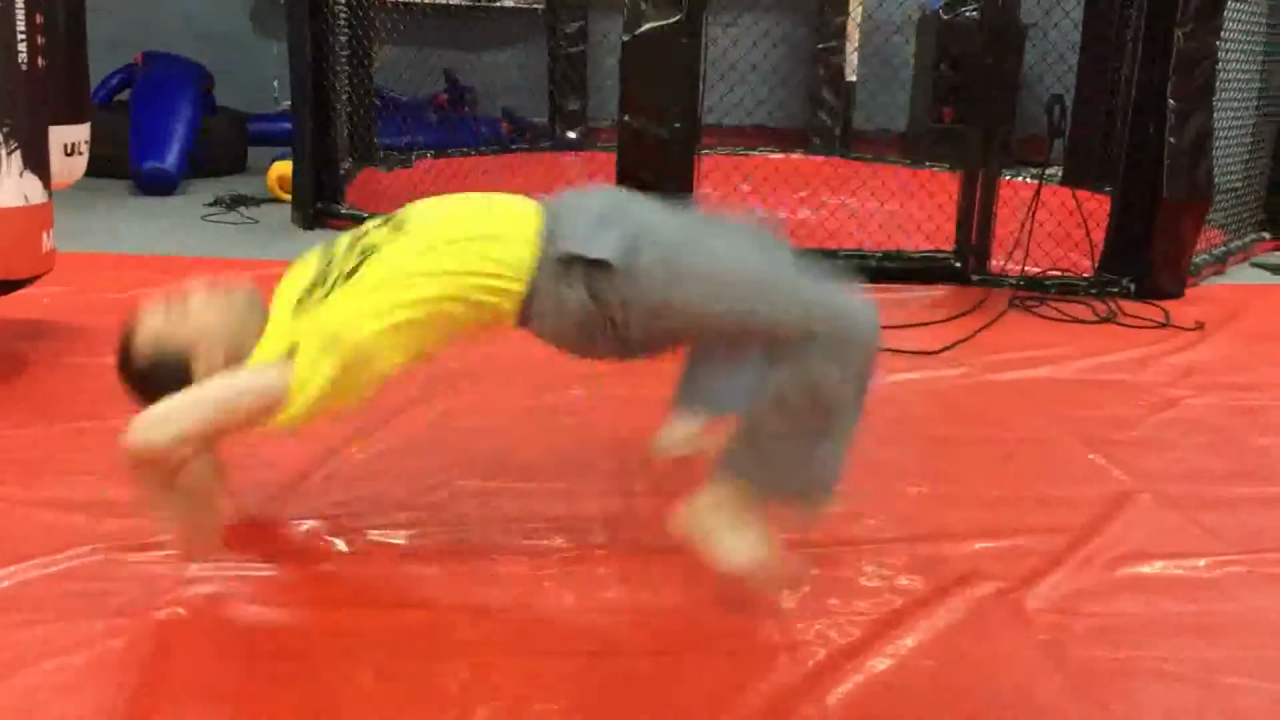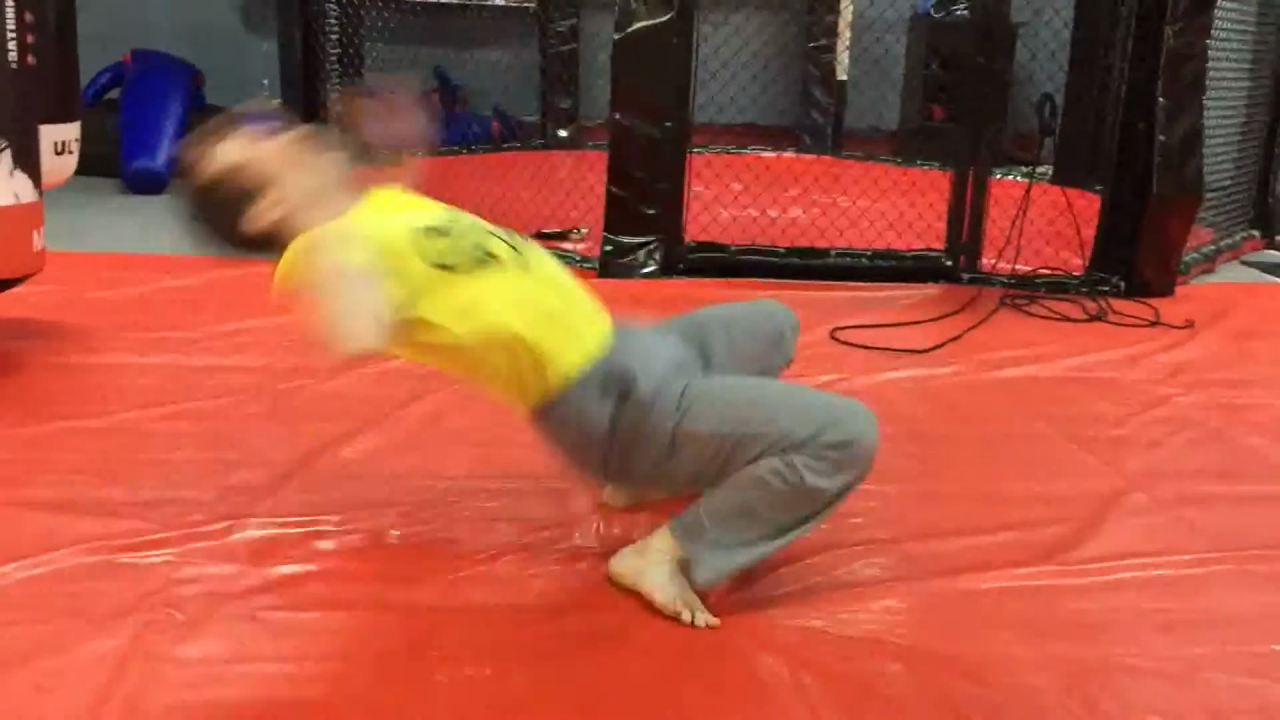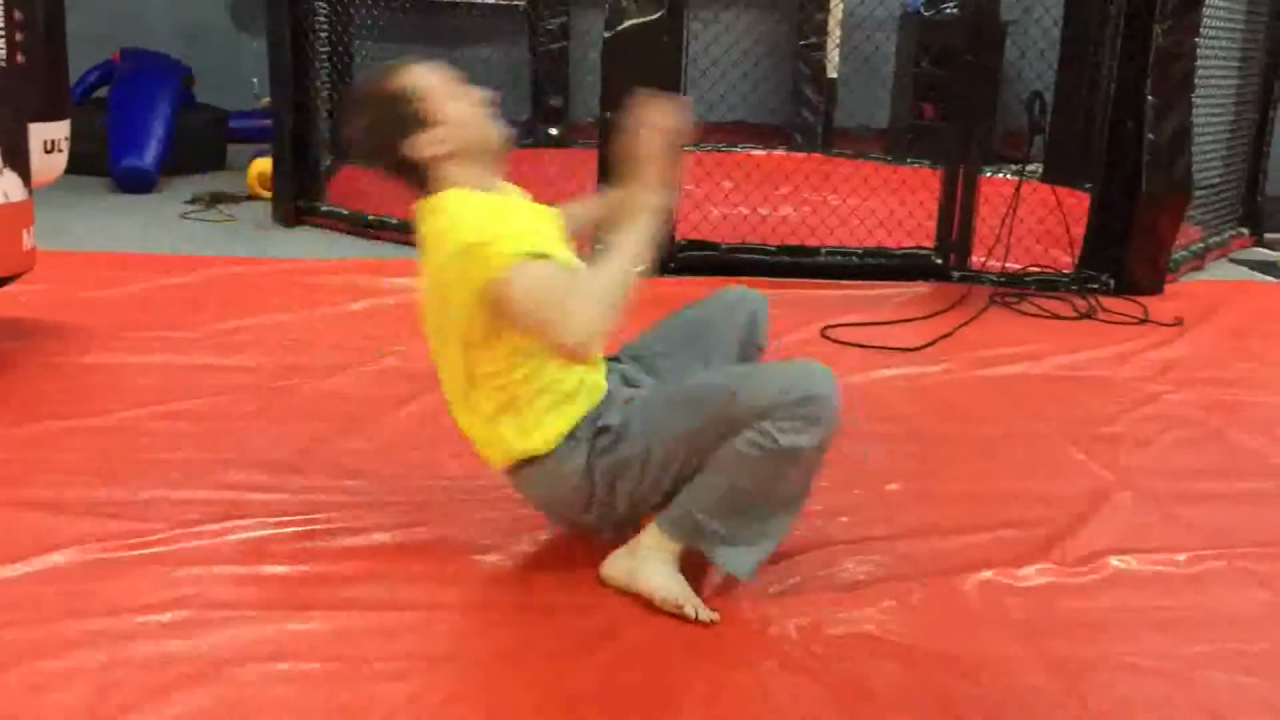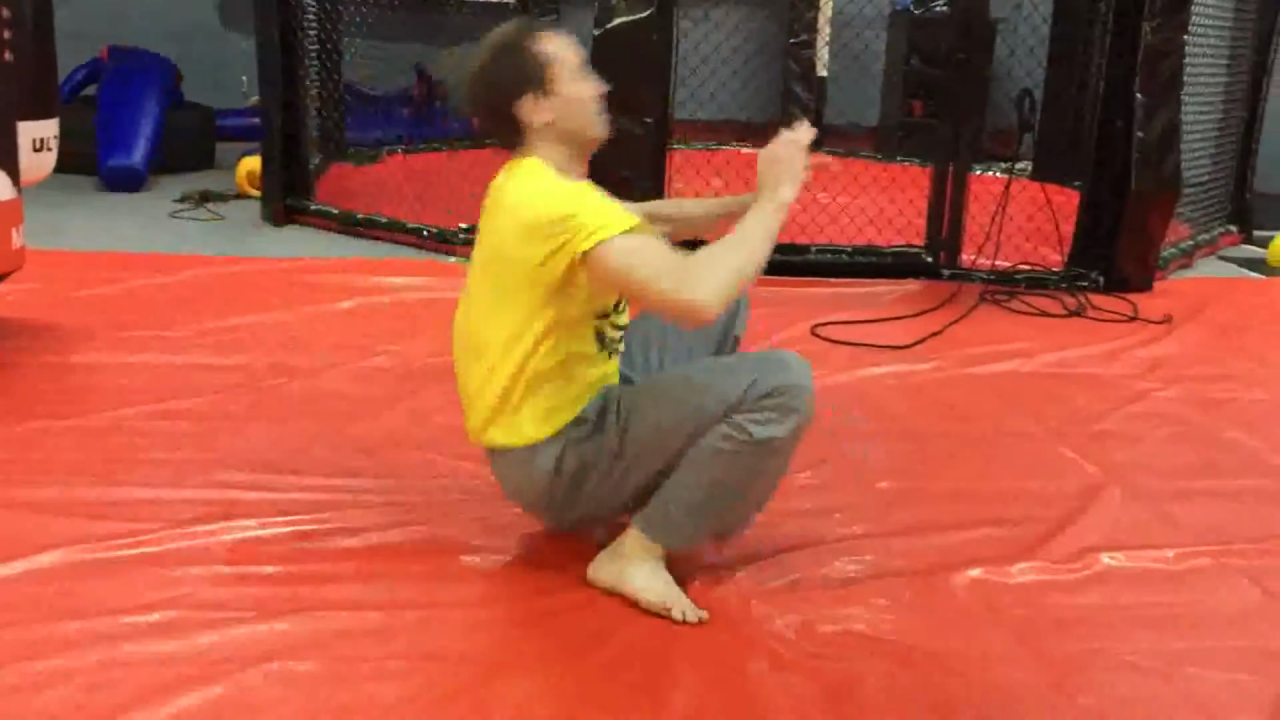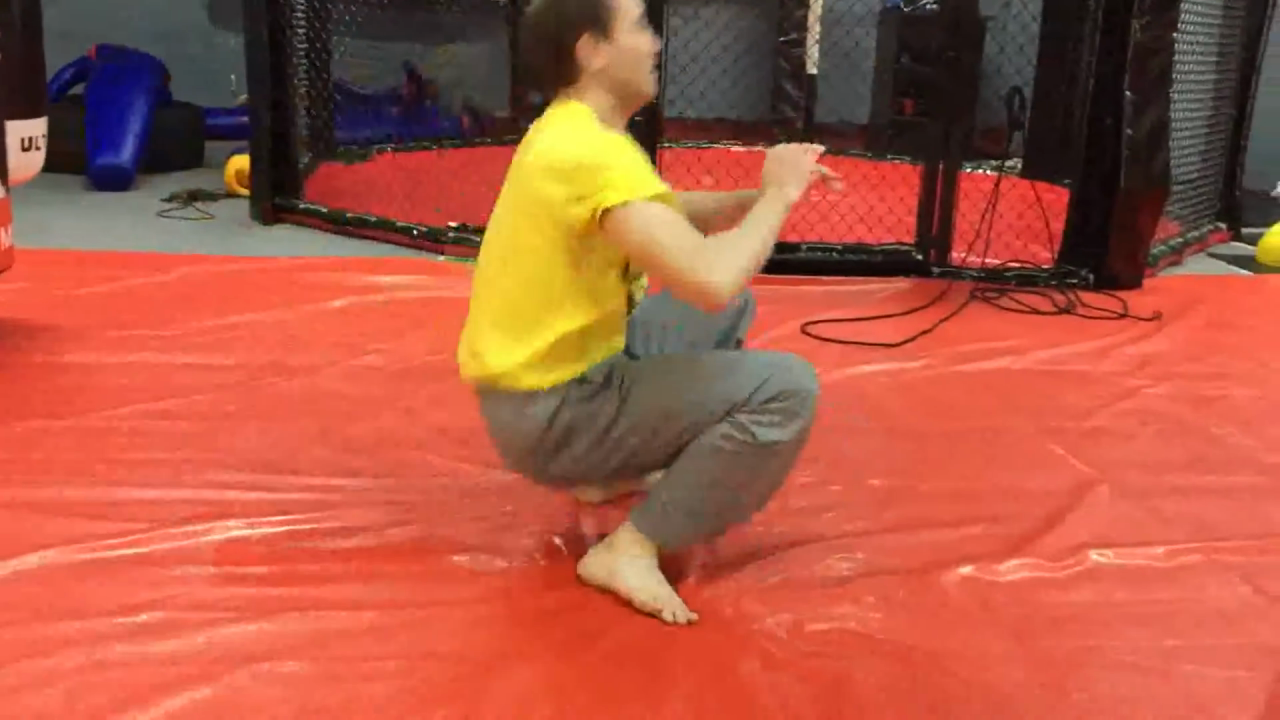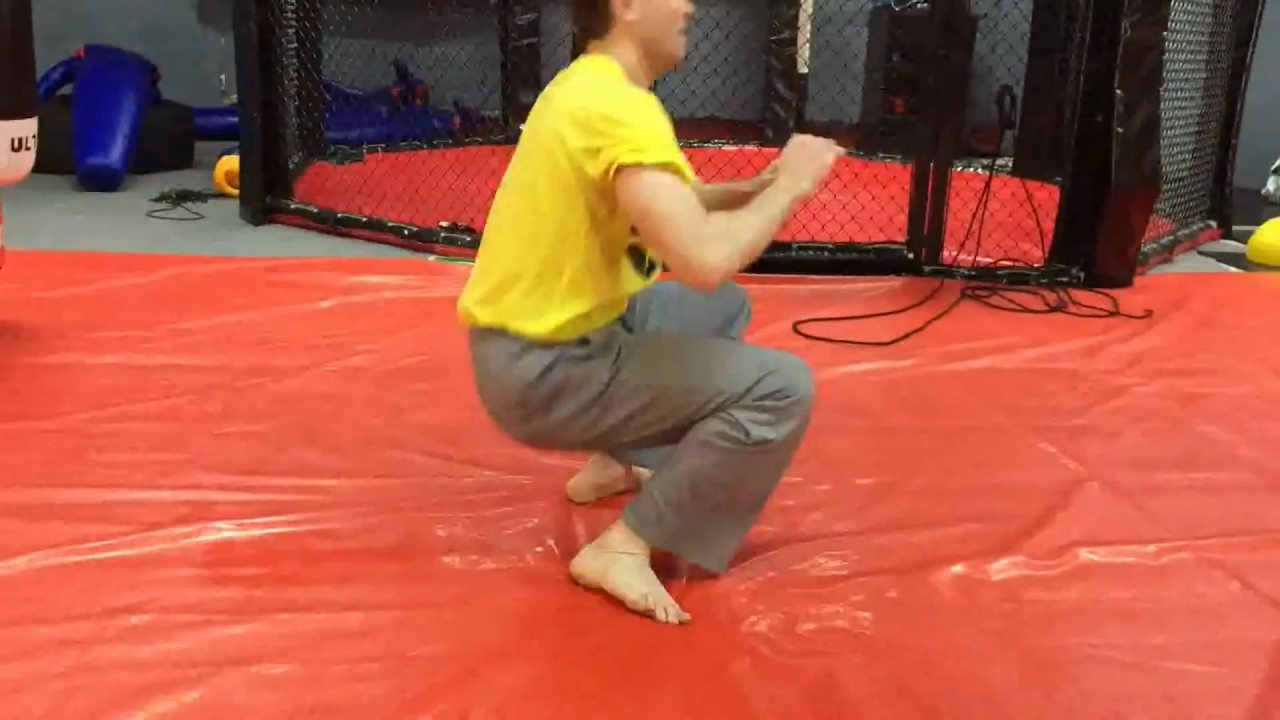
dt=0.1s
person 1, frame 1
left shoulder: (293, 297)
right shoulder: (286, 363)
right elbow: (149, 434)
right knee: (841, 326)
left ankle: (701, 417)
right ankle: (734, 505)
person 1, frame 2
left shoulder: (364, 214)
right shoulder: (332, 246)
right elbow: (358, 336)
left hip: (625, 357)
right hip: (617, 392)
left knee: (770, 322)
right knee: (847, 434)
right ankle: (671, 553)
person 1, frame 3
left shoulder: (473, 202)
right shoulder: (477, 232)
left elbow: (576, 223)
right elbow: (581, 331)
left wrist: (631, 193)
right wrist: (647, 196)
left hip: (600, 397)
right hip: (580, 464)
left knee: (741, 308)
right knee: (809, 393)
right ankle: (655, 549)
person 1, frame 4
left shoulder: (533, 183)
right shoulder: (552, 204)
left elbow: (648, 224)
right elbow: (697, 299)
left wrist: (753, 200)
right wrist: (775, 195)
left hip: (579, 400)
right hip: (554, 456)
left knee: (724, 309)
right knee: (781, 385)
left ankle: (649, 476)
right ankle: (635, 554)
person 1, frame 5
left shoulder: (569, 136)
right shoulder: (591, 151)
left elbow: (657, 213)
right elbow: (709, 281)
left wrist: (756, 198)
right wrist: (778, 198)
left hip: (578, 367)
right hip: (547, 413)
left knee: (733, 310)
right knee: (786, 389)
left ankle: (620, 469)
right ankle: (633, 549)
person 1, frame 6
left shoulder: (590, 81)
right shoulder: (614, 107)
left elbow: (659, 210)
right elbow: (703, 259)
left wrist: (750, 192)
right wrist: (787, 189)
left hip: (558, 324)
right hip: (541, 370)
left knee: (722, 308)
right knee: (779, 387)
left ankle: (612, 463)
right ankle: (622, 548)
